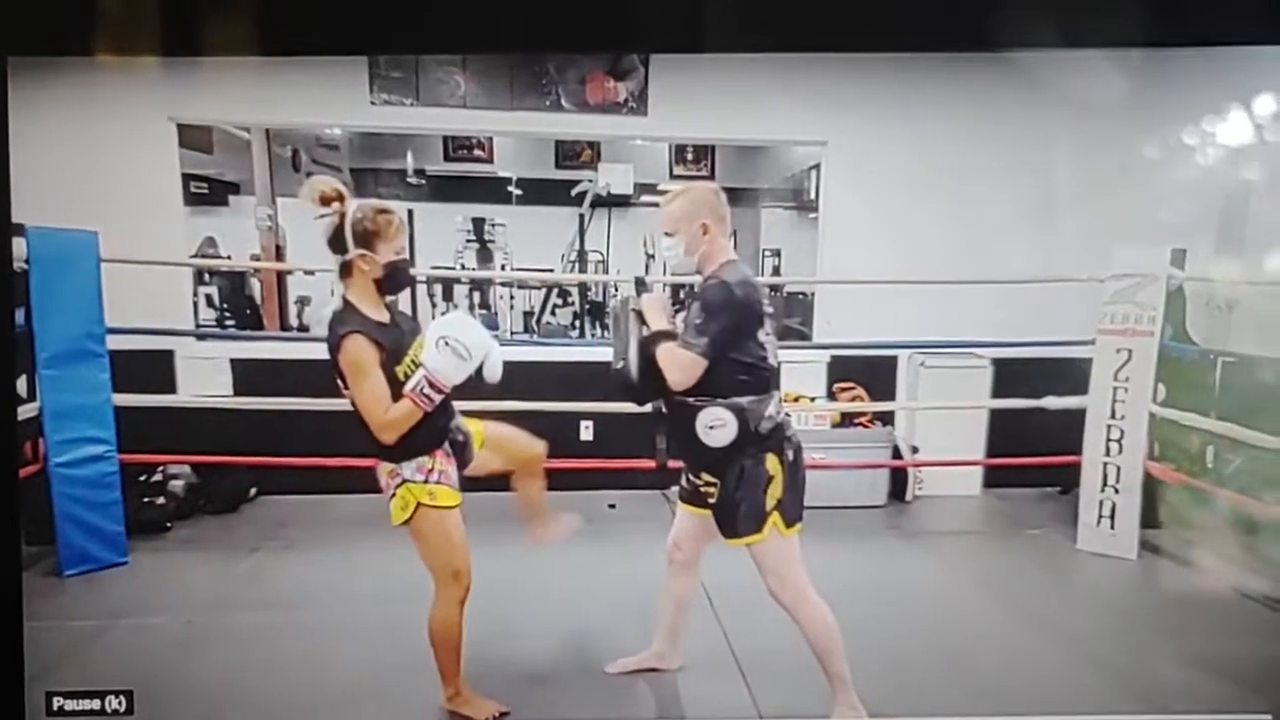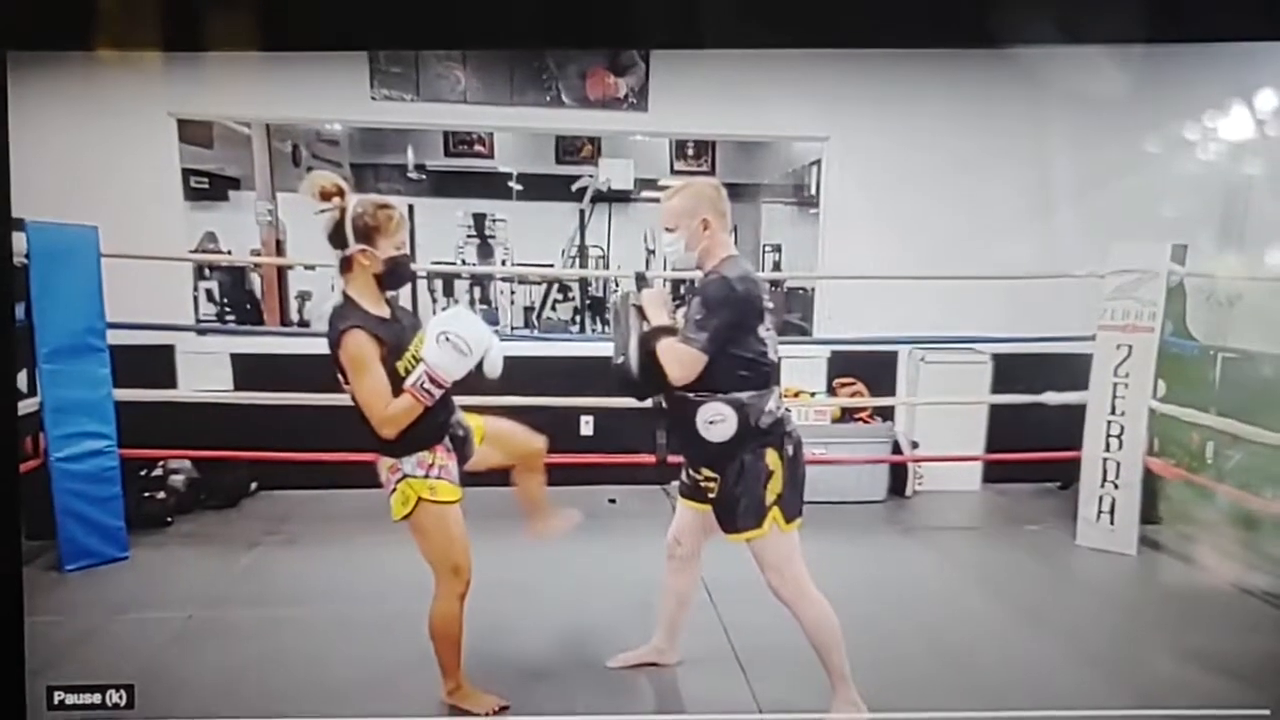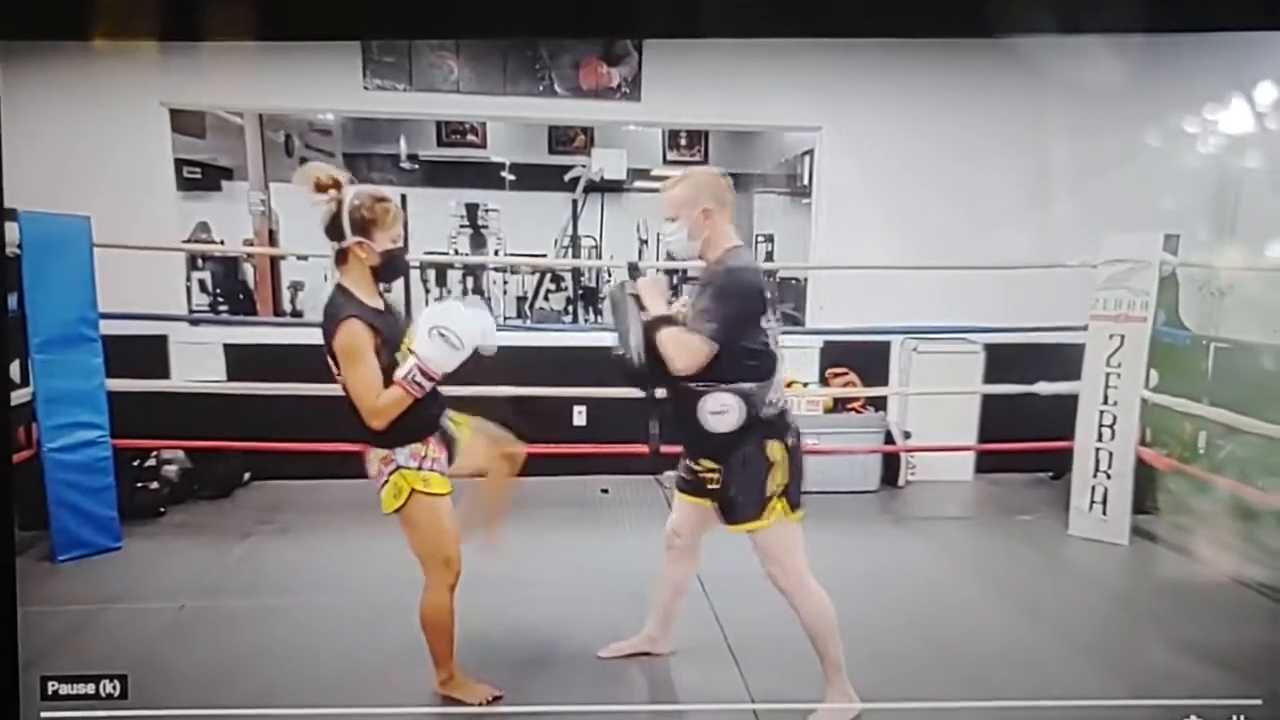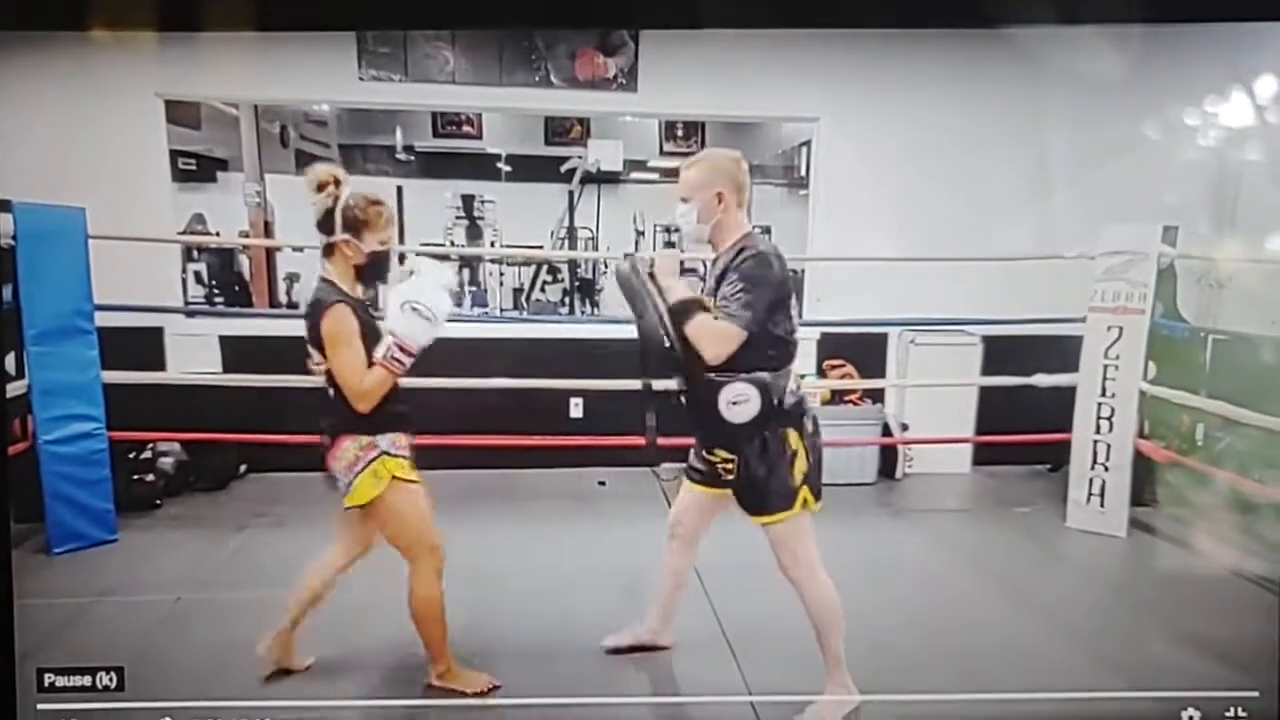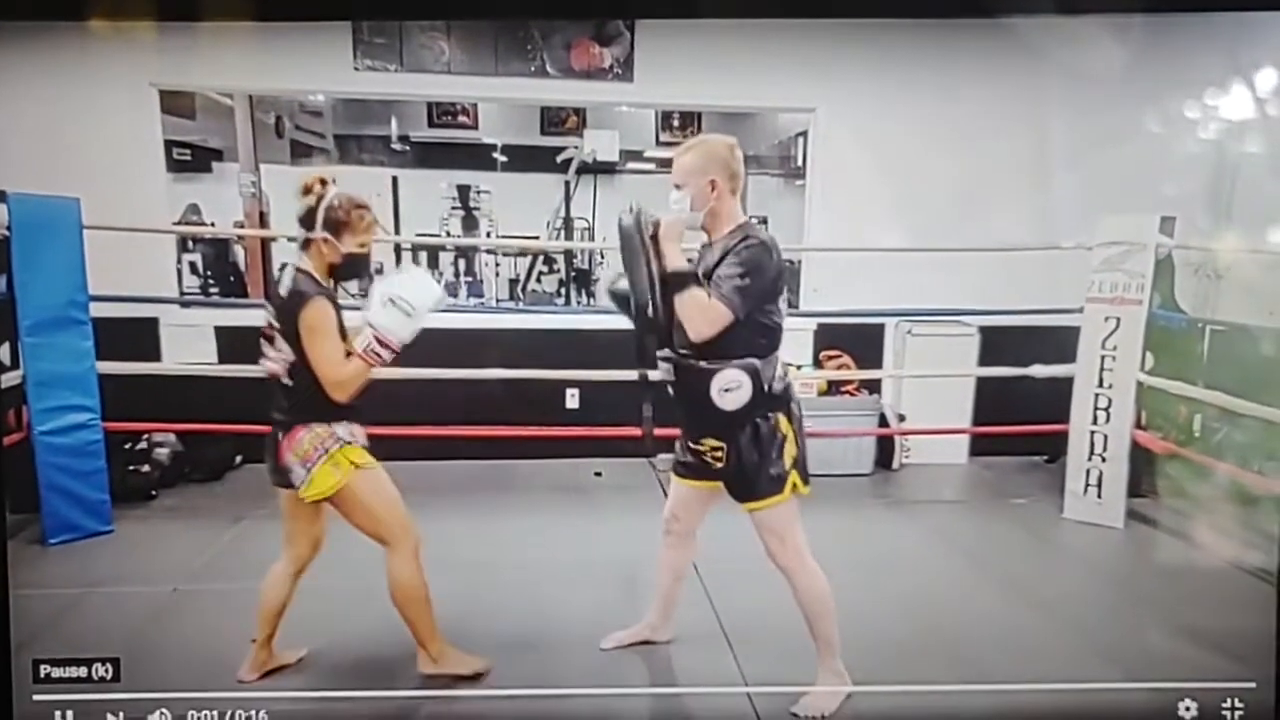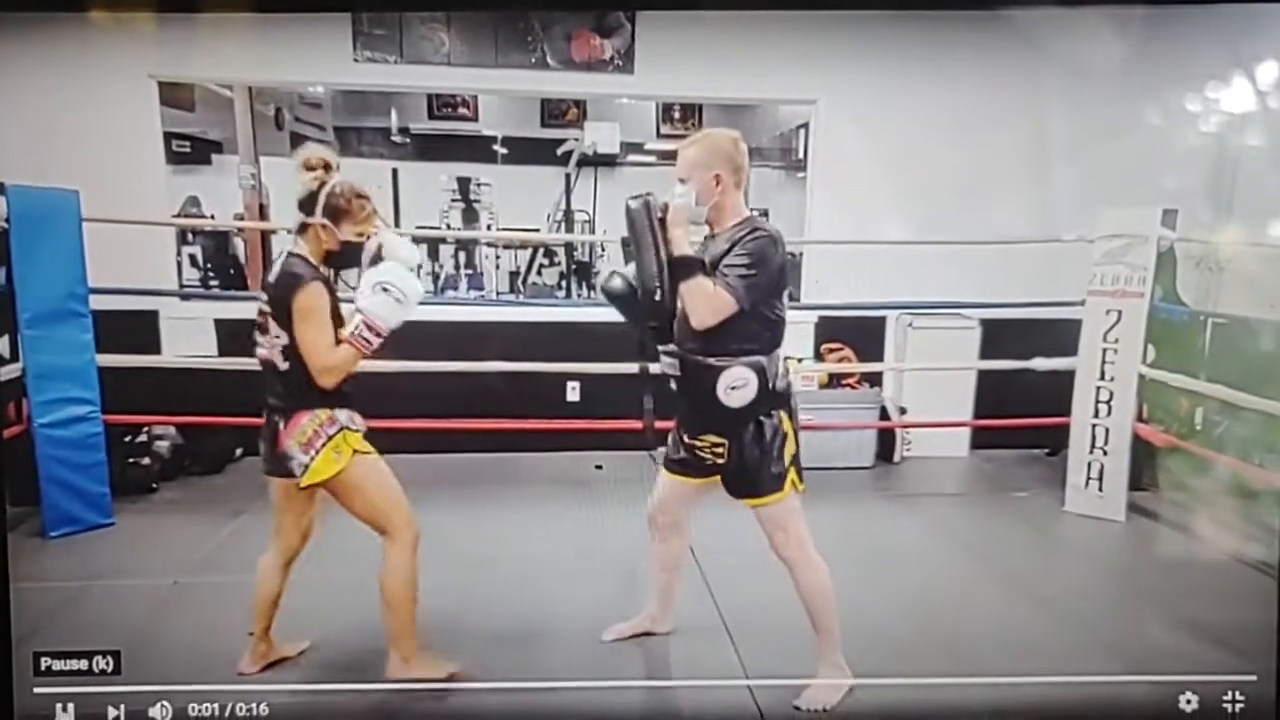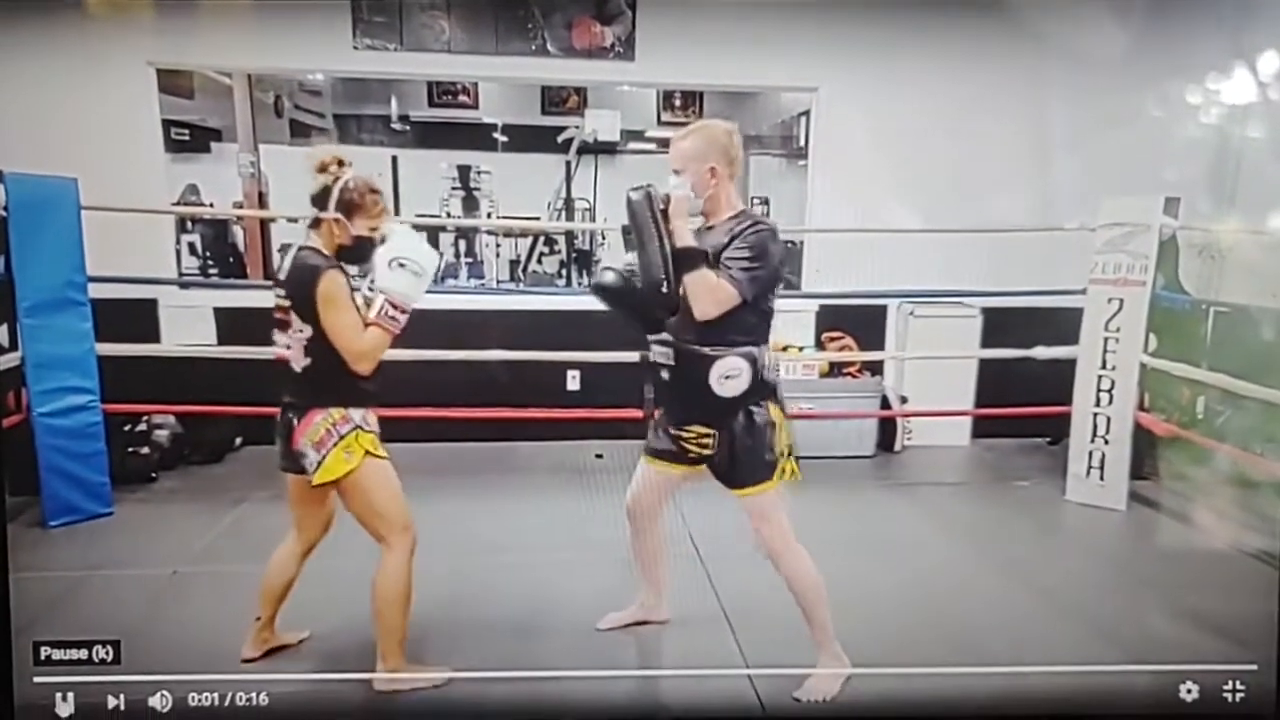
dt=0.2s
person 1, frame 1
left shoulder: (726, 292)
right shoulder: (727, 286)
left elbow: (680, 374)
left wrist: (657, 322)
right wrist: (663, 330)
left hip: (755, 459)
right hip: (719, 455)
left knee: (787, 585)
right knee: (681, 551)
right ankle: (664, 650)
person 1, frame 2
left shoulder: (726, 288)
right shoulder: (727, 281)
left elbow: (681, 369)
left wrist: (658, 317)
right wrist: (662, 325)
left hip: (755, 454)
right hip: (720, 450)
left knee: (786, 579)
right knee: (681, 545)
right ankle: (663, 645)
person 1, frame 3
left shoulder: (733, 276)
right shoulder: (726, 272)
left elbow: (685, 358)
left wrist: (657, 308)
right wrist: (667, 318)
left hip: (755, 445)
right hip: (718, 440)
left knee: (787, 570)
right knee: (679, 536)
right ankle: (656, 634)
person 1, frame 4
left shoulder: (759, 262)
right shoulder: (729, 260)
left elbow: (717, 347)
left wrist: (675, 290)
right wrist: (683, 299)
left hip: (771, 436)
left knee: (798, 562)
right knee: (682, 526)
right ankle: (657, 627)
person 1, frame 5
left shoulder: (753, 250)
right shoulder: (714, 247)
left elbow: (702, 325)
right elbow: (693, 319)
left wrist: (672, 256)
right wrist: (660, 271)
left hip: (755, 422)
left knee: (786, 549)
right knee: (677, 521)
left ankle: (833, 672)
right ankle: (658, 622)
person 1, frame 6
left shoulder: (759, 243)
right shoulder: (714, 240)
left elbow: (705, 313)
right elbow: (689, 313)
left wrist: (678, 243)
left hip: (754, 418)
right hip: (702, 411)
left knee: (790, 542)
right knee: (663, 513)
left ankle: (833, 666)
right ankle: (658, 614)
person 1, frame 7
left shoulder: (756, 237)
right shoulder: (700, 233)
left elbow: (709, 303)
right elbow: (676, 302)
left wrist: (681, 234)
left hip: (741, 409)
right hip: (684, 401)
left knee: (773, 536)
right knee: (640, 505)
left ankle: (831, 655)
right ankle: (652, 603)
person 2, frame 1
left shoulder: (384, 310)
right shoulder: (354, 337)
right elbow: (387, 427)
left wrist: (460, 350)
right wrist: (440, 375)
left hip: (449, 434)
right hip: (415, 467)
left knee: (532, 452)
right knee: (455, 583)
left ankle: (540, 523)
person 2, frame 2
left shoulder: (385, 304)
right shoulder: (354, 332)
right elbow: (387, 422)
left wrist: (462, 344)
right wrist: (441, 369)
left hip: (448, 429)
right hip: (415, 463)
left knee: (533, 446)
right knee: (455, 578)
left ankle: (540, 517)
person 2, frame 3
left shoulder: (373, 296)
right shoulder: (349, 321)
right elbow: (377, 412)
left wrist: (453, 330)
right wrist: (431, 362)
left hip: (433, 426)
right hip: (403, 454)
left knee: (508, 452)
right knee: (444, 570)
left ankle: (480, 524)
right ankle: (448, 678)
person 2, frame 4
left shoulder: (343, 293)
right shoulder: (335, 310)
left elbow: (370, 353)
right elbow: (364, 395)
left wrist: (412, 308)
right wrist: (407, 337)
left hip: (376, 440)
right hip: (368, 446)
left knee: (353, 545)
right knee: (427, 556)
left ankle: (280, 643)
right ankle: (443, 668)
person 2, frame 5
left shoulder: (296, 287)
right shoulder: (313, 301)
left elbow: (334, 359)
right elbow: (340, 385)
left wrist: (384, 319)
right wrist: (388, 332)
left hip: (293, 439)
right hip: (322, 440)
left knee: (298, 551)
right knee: (403, 540)
left ankle: (260, 655)
right ankle: (434, 652)
person 2, frame 6
left shoulder: (287, 270)
right shoulder: (309, 285)
left elbow: (321, 346)
right elbow: (326, 370)
left wrist: (379, 269)
right wrist: (377, 319)
left hip: (285, 425)
right hip: (319, 427)
left knee: (288, 540)
right knee: (402, 531)
left ankle: (259, 648)
right ankle: (404, 658)
person 2, frame 7
left shoulder: (299, 264)
right shoulder: (325, 276)
right elbow: (362, 357)
left wrist: (383, 288)
right wrist: (400, 295)
left hip: (300, 420)
right hip: (335, 424)
left knee: (306, 531)
right knee: (399, 537)
left ankle: (261, 634)
right ankle: (392, 665)
